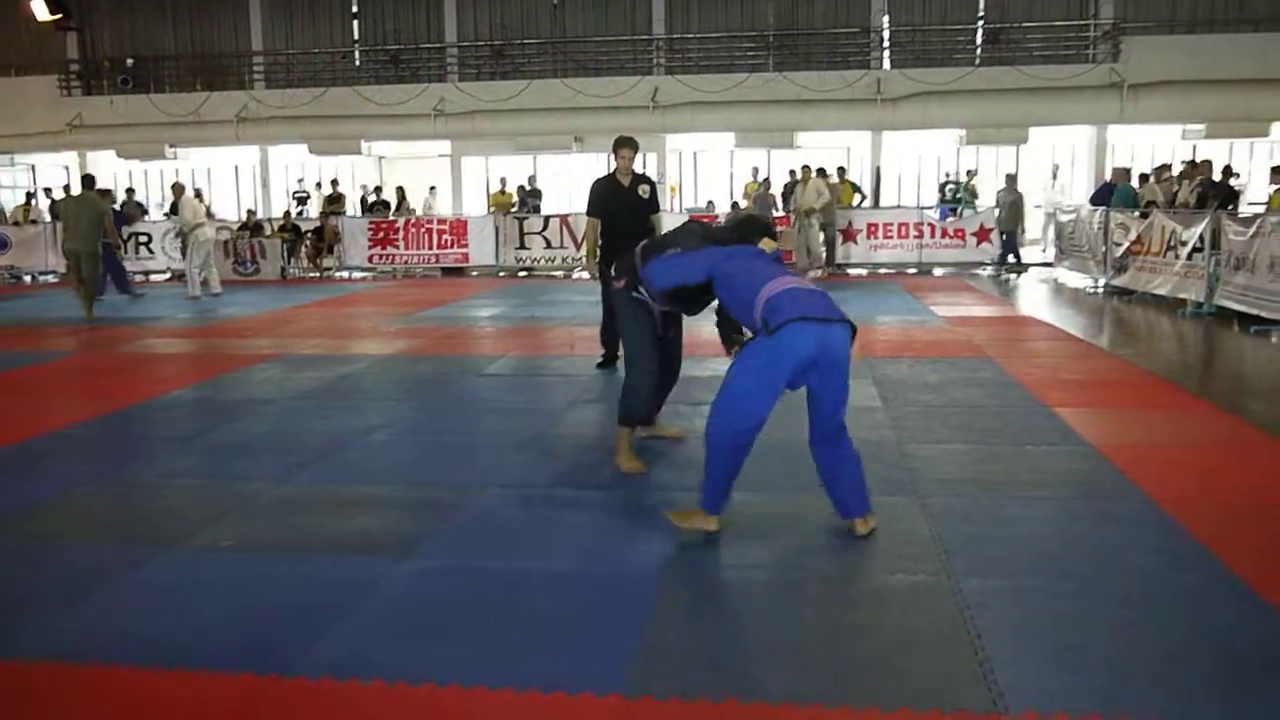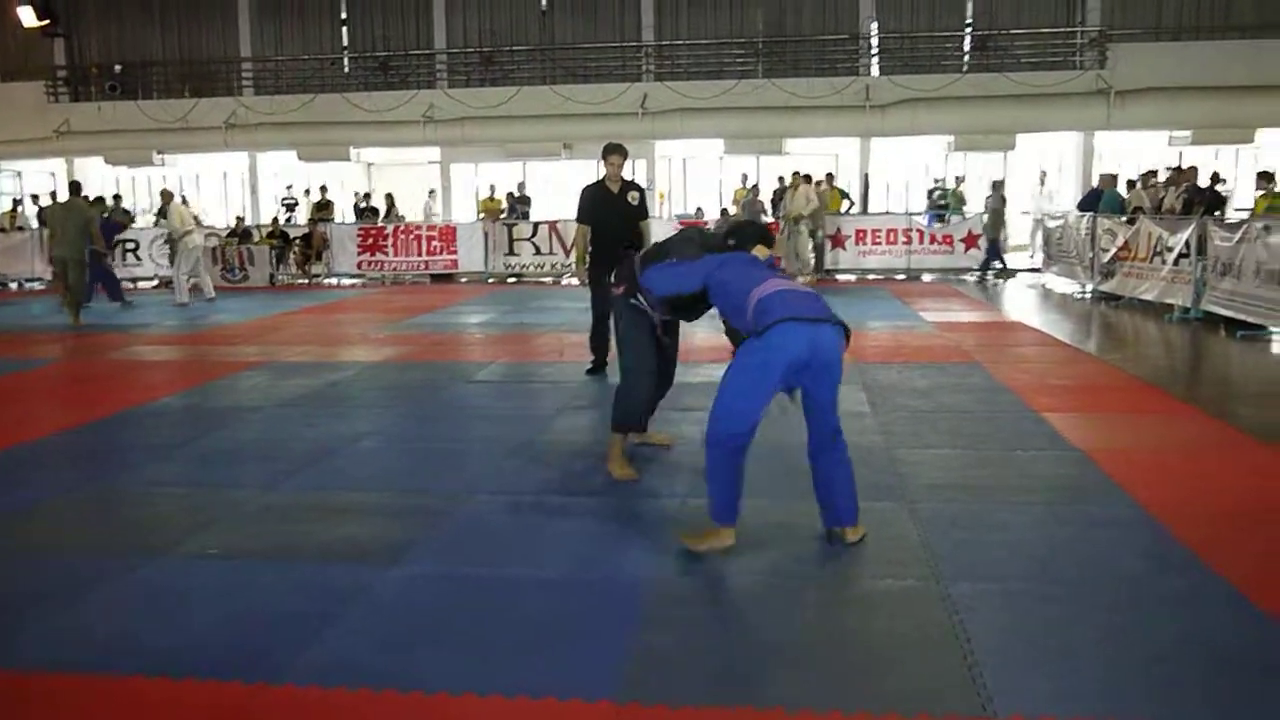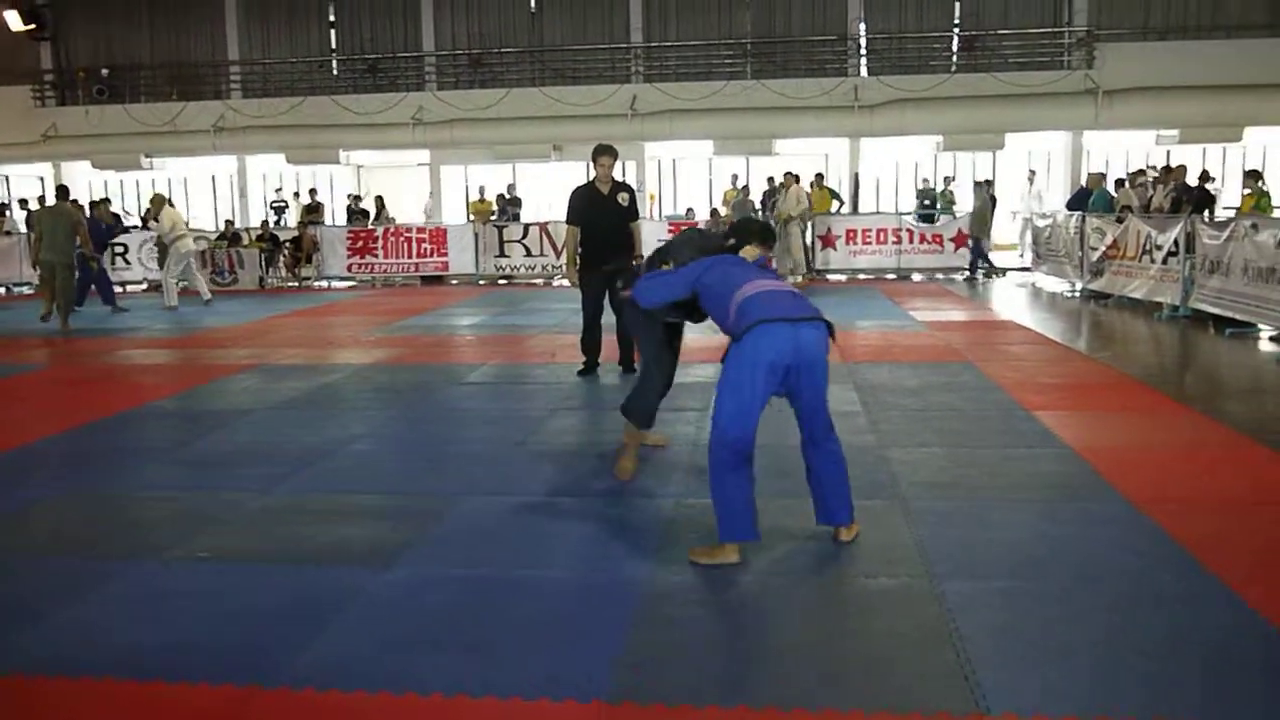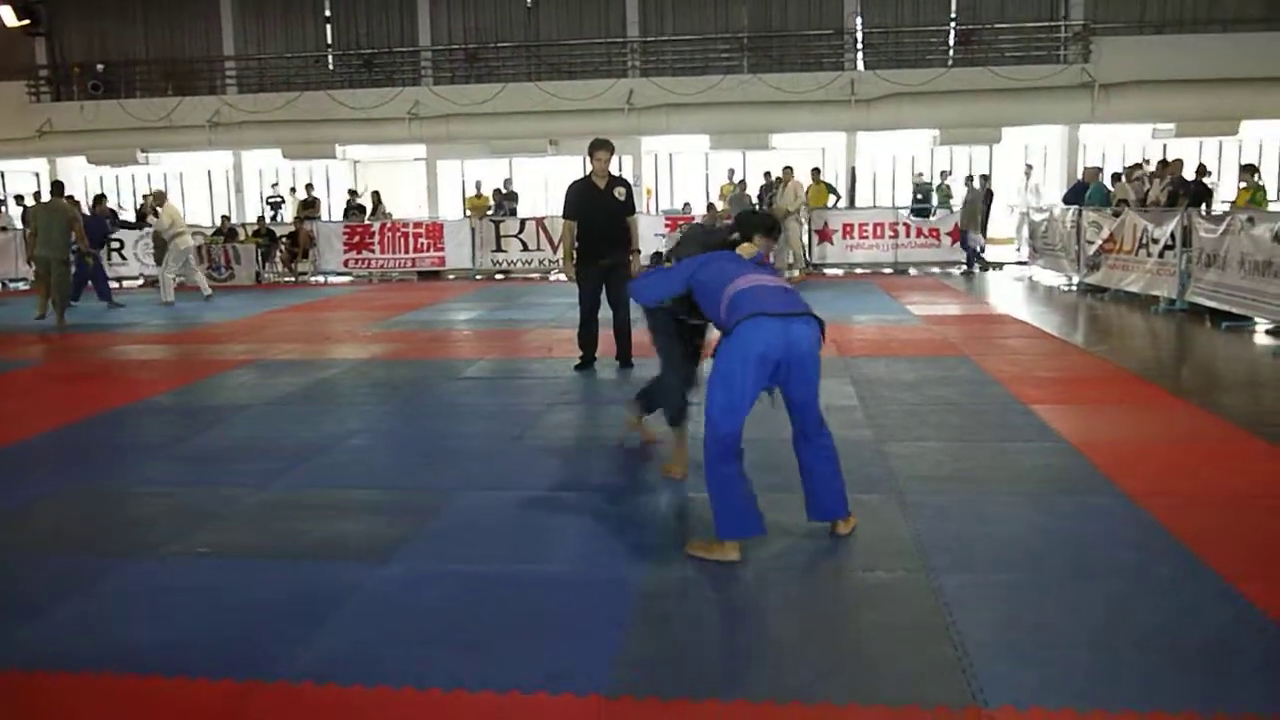
dt=0.1s
person 1, frame 1
left shoulder: (720, 258)
right shoulder: (773, 268)
left elbow: (654, 273)
left hip: (791, 333)
right hip: (836, 330)
left knee: (729, 423)
right knee: (829, 431)
left ankle: (708, 512)
right ankle: (859, 516)
person 1, frame 2
left shoulder: (716, 264)
right shoulder: (774, 274)
left elbow: (652, 281)
left wrist: (672, 267)
left hip: (779, 334)
right hip: (829, 332)
left knee: (727, 432)
right knee: (826, 435)
left ankle: (722, 528)
right ankle: (847, 523)
person 1, frame 3
left shoulder: (706, 267)
right shoulder: (766, 275)
left elbow: (644, 293)
left wrist: (663, 276)
left hip: (764, 336)
right hip: (812, 331)
left knee: (730, 443)
right knee: (819, 434)
left ankle: (730, 543)
right ankle: (843, 522)
person 1, frame 4
left shoulder: (702, 264)
right shoulder: (767, 273)
left elbow: (641, 291)
left wrist: (673, 275)
left hip: (752, 332)
right hip: (804, 328)
left knee: (722, 440)
right knee: (811, 429)
left ankle: (728, 541)
right ankle: (839, 518)
person 2, frame 1
right shoulder: (699, 234)
left wrist: (734, 342)
left hip: (666, 298)
right hip: (632, 288)
left knee: (668, 364)
right knee: (643, 366)
left ankle: (646, 424)
right ankle: (622, 447)
person 2, frame 2
right shoulder: (693, 243)
left hip: (665, 306)
right hip: (634, 296)
left knee: (663, 373)
right knee: (640, 373)
left ankle: (637, 430)
right ankle: (615, 454)
person 2, frame 3
right shoulder: (693, 244)
left hip: (677, 308)
left knee: (664, 375)
right knee: (656, 370)
left ankle: (634, 431)
right ankle: (630, 447)
person 2, frame 4
right shoulder: (702, 239)
left hip: (697, 315)
right hip: (666, 305)
left knee: (685, 374)
right knee: (677, 370)
left ankle: (637, 415)
right ankle: (680, 449)
person 3, frame 1
left shoulder: (646, 184)
right shoulder: (601, 186)
left elbow: (655, 220)
right elbow: (592, 223)
right wrist: (591, 256)
right hip: (612, 257)
right knee: (611, 308)
right ankle: (610, 354)
person 3, frame 2
left shoulder: (636, 191)
right shoulder: (591, 193)
left elbow: (644, 227)
right elbow: (582, 230)
right wrist: (581, 262)
right hip: (601, 264)
right knee: (600, 314)
right ankle: (599, 361)
person 3, frame 3
left shoulder: (626, 192)
right shoulder: (580, 195)
left elbow: (634, 227)
right elbow: (572, 232)
left wrist: (638, 257)
right wrist: (571, 264)
left hip: (621, 264)
right hip: (591, 266)
left knee: (625, 314)
right knee: (591, 316)
left ankle: (627, 361)
right ankle: (590, 362)
person 3, frame 4
left shoulder: (622, 186)
right shoulder: (577, 189)
left elbow: (631, 222)
right elbow: (569, 226)
left wrist: (635, 253)
right wrist: (568, 259)
left hip: (618, 259)
right hip: (588, 260)
left knee: (621, 309)
right knee: (588, 311)
left ankle: (624, 356)
right ankle: (587, 356)
